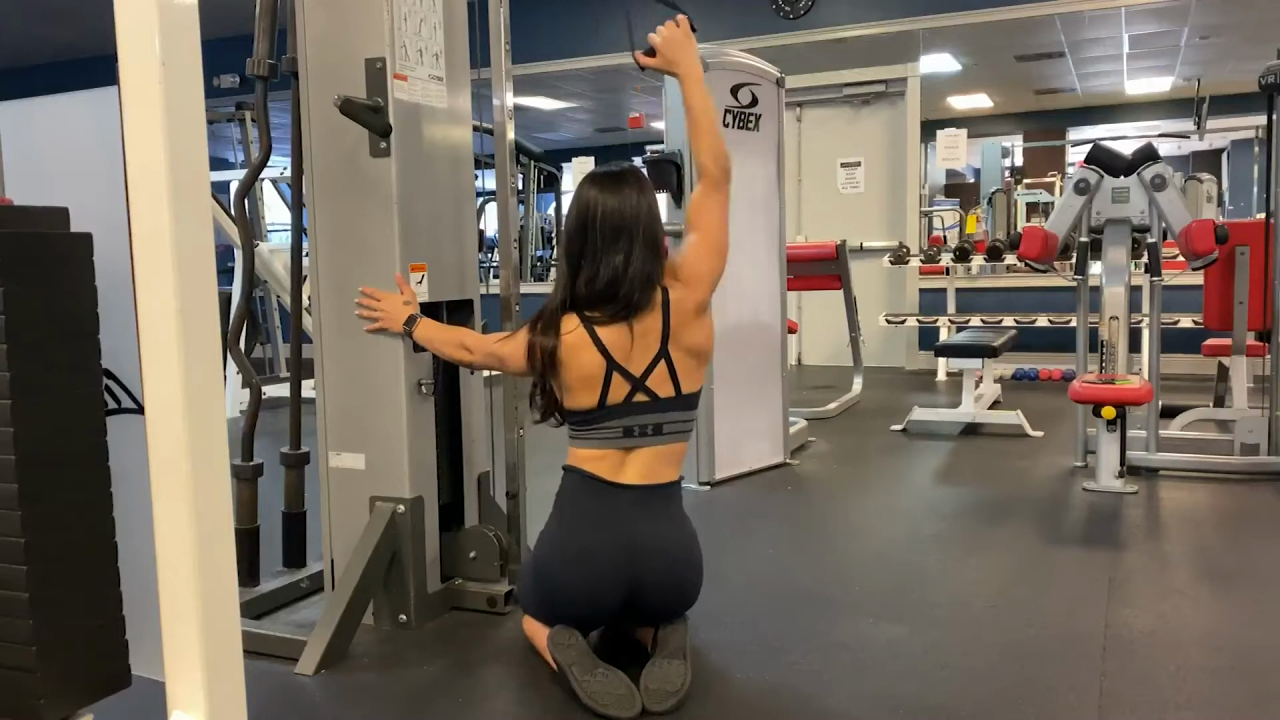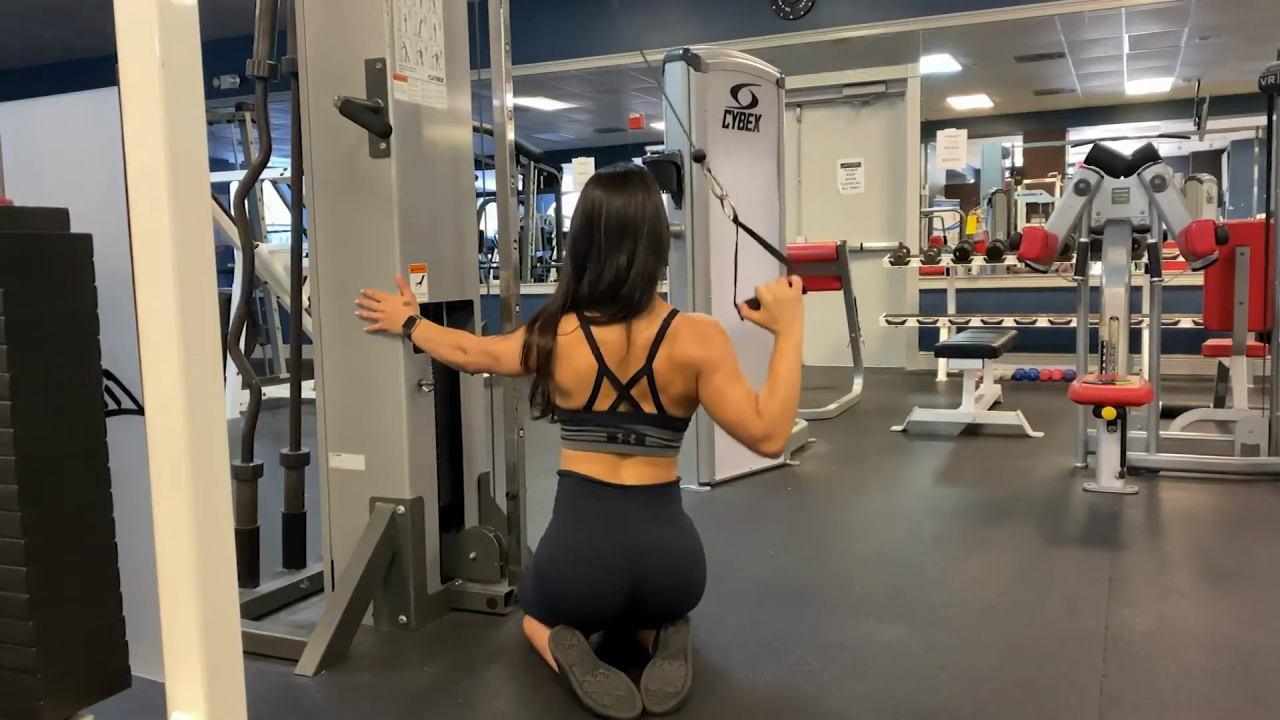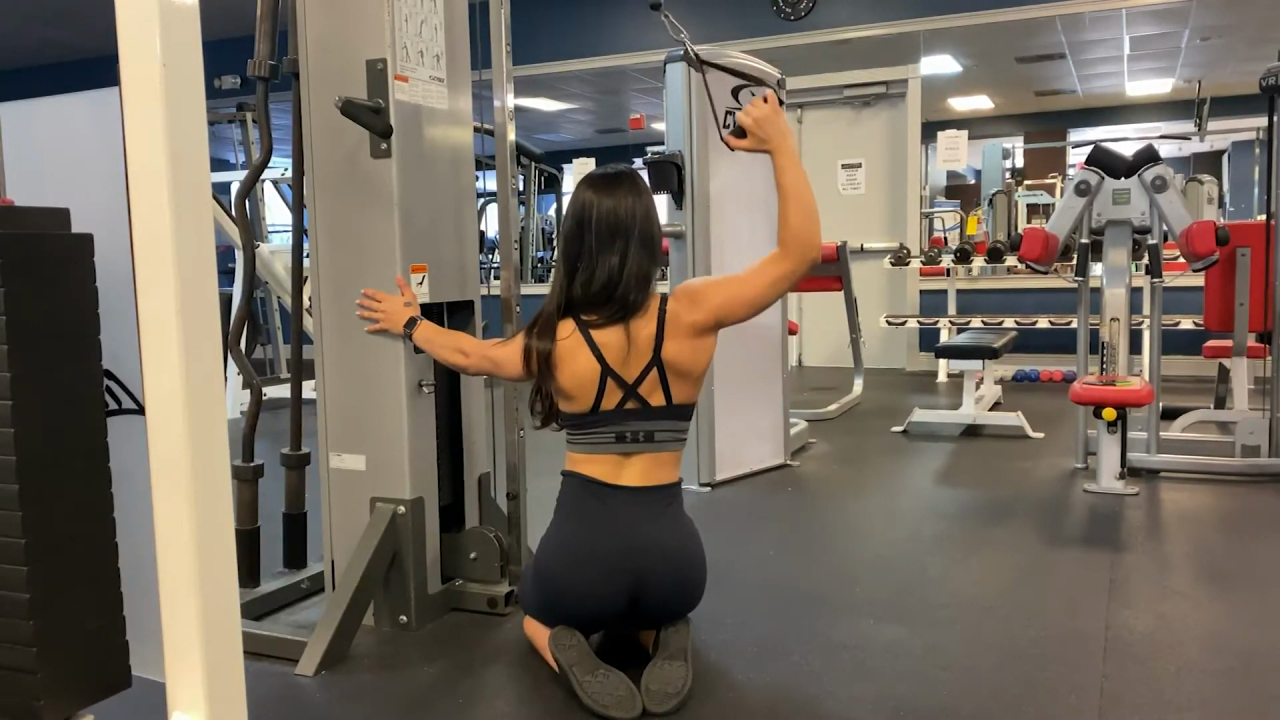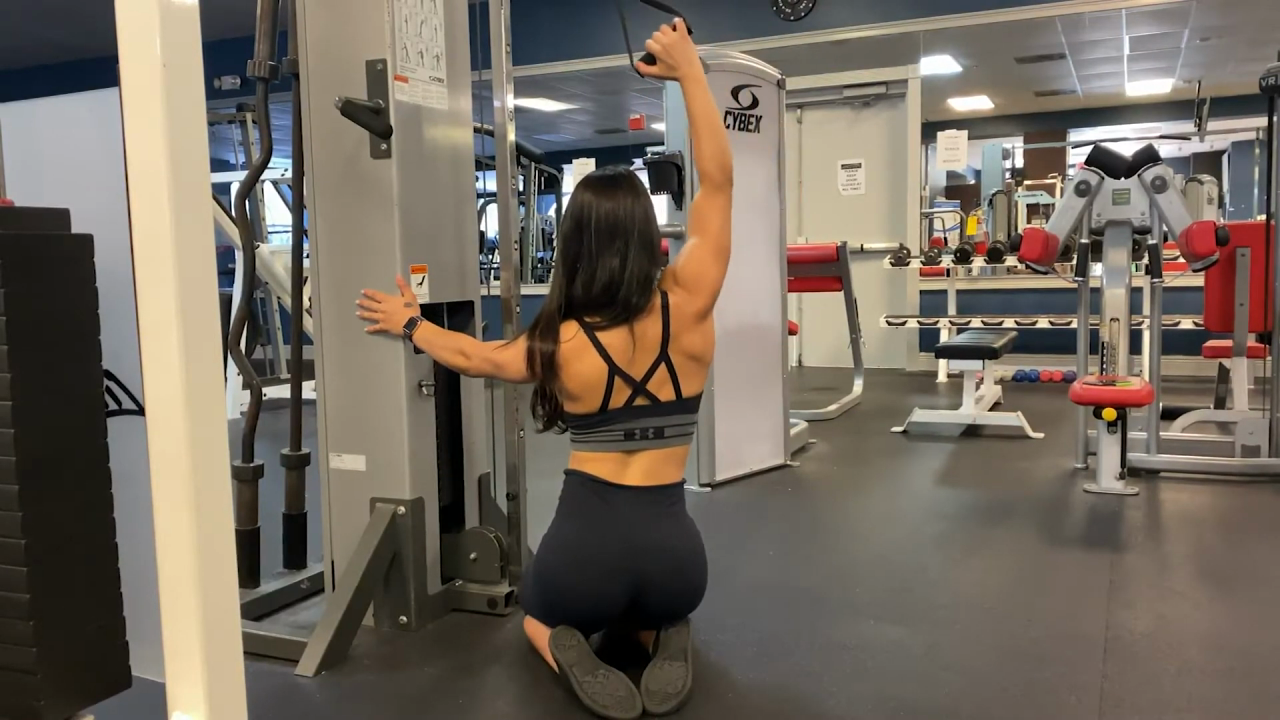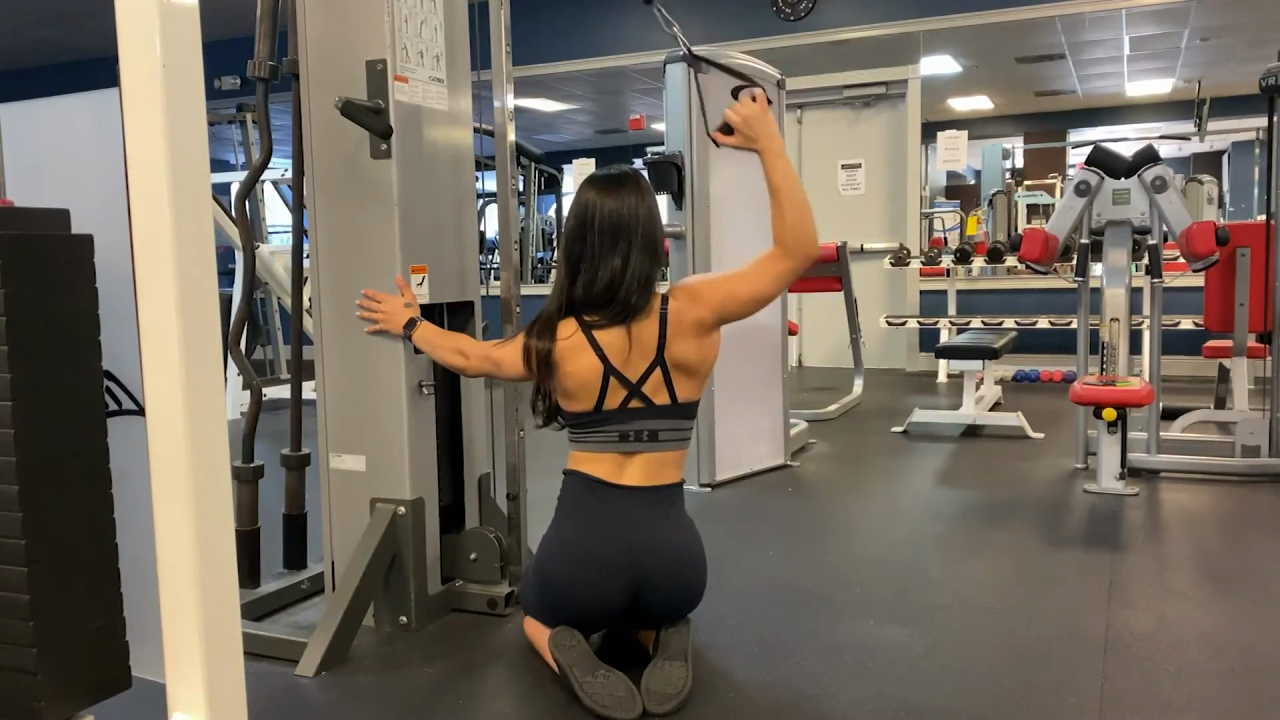
dt=1s
person 1, frame 1
left shoulder: (556, 335)
right shoulder: (686, 306)
left elbow: (473, 349)
right elbow: (715, 179)
left wrist: (410, 322)
right wrist: (688, 70)
left hip: (580, 542)
right hip: (667, 547)
left knee: (538, 611)
right knee: (652, 599)
left ankle: (564, 652)
right ankle: (660, 639)
person 1, frame 2
left shoulder: (555, 336)
right shoulder: (695, 337)
left elbow: (471, 353)
right elbow: (768, 436)
left wrist: (409, 323)
right wrist: (789, 330)
left hip: (579, 546)
right hip: (667, 552)
left knee: (538, 611)
right knee: (651, 603)
left ankle: (565, 651)
right ankle: (662, 636)
person 1, frame 3
left shoulder: (555, 342)
right shoulder: (691, 318)
left elbow: (472, 355)
right elbow: (799, 252)
left wrist: (408, 322)
right wrist: (779, 143)
left hip: (582, 546)
right hip: (670, 551)
left knee: (539, 614)
right knee: (653, 602)
left ankle: (569, 657)
right ankle: (662, 641)
person 1, frame 4
left shoulder: (558, 344)
right shoulder: (687, 309)
left elbow: (475, 357)
right elbow: (717, 181)
left wrist: (408, 322)
right wrist: (689, 69)
left hip: (583, 544)
right hip: (671, 548)
left knee: (540, 614)
right knee: (656, 603)
left ankle: (569, 655)
right ankle: (664, 641)
person 1, frame 5
left shoulder: (556, 339)
right shoulder: (694, 313)
left elbow: (473, 357)
right elbow: (800, 250)
left wrist: (410, 324)
right wrist: (768, 142)
left hip: (583, 545)
right hip: (672, 552)
left knee: (540, 612)
right knee: (652, 595)
left ankle: (567, 655)
right ankle: (663, 641)
